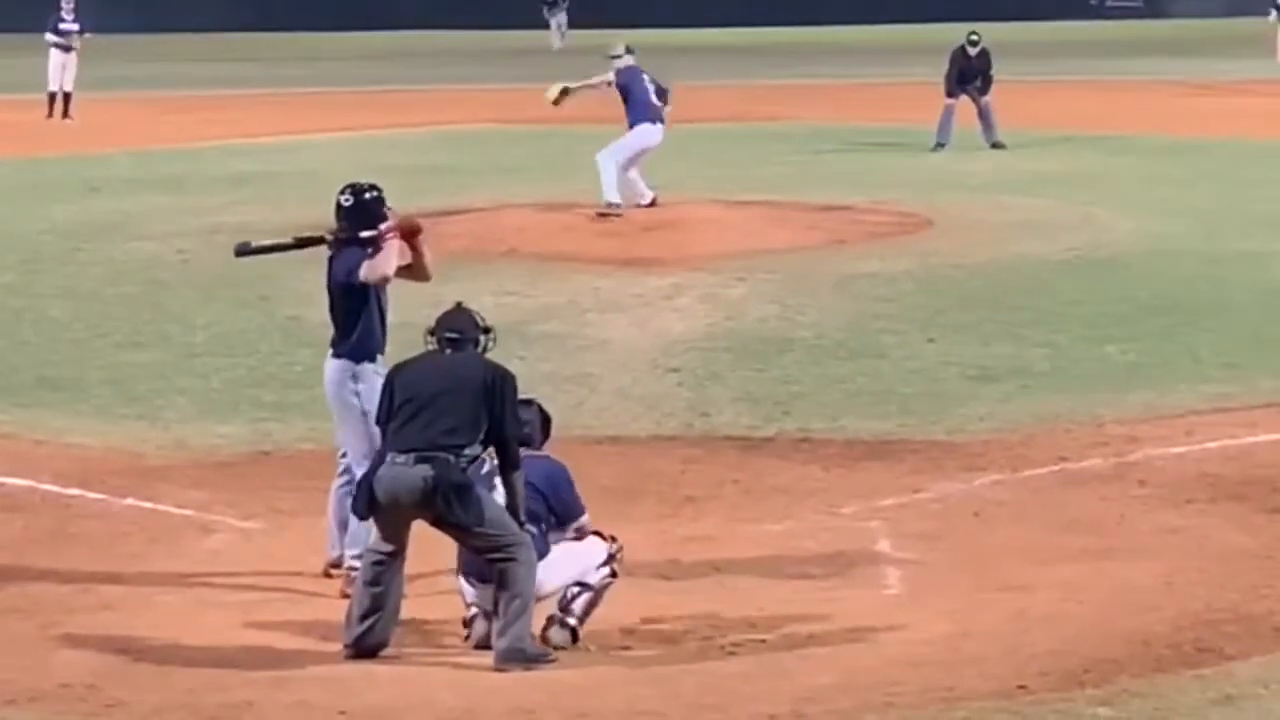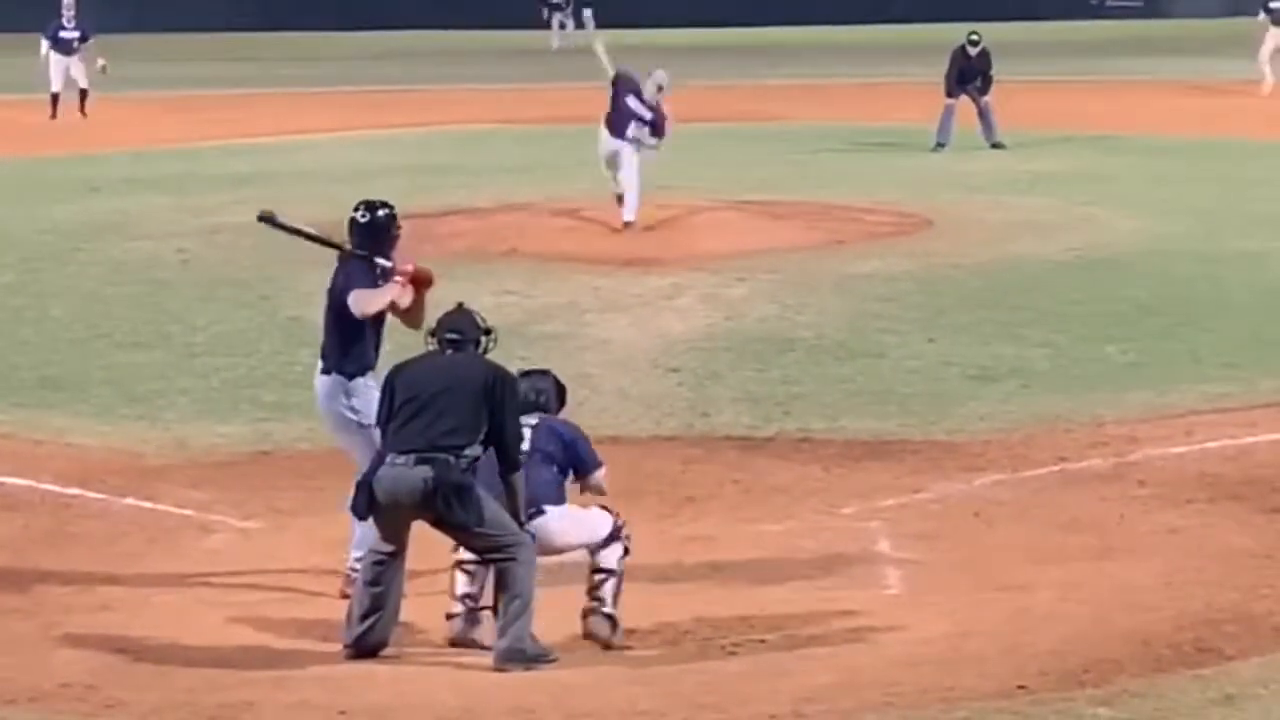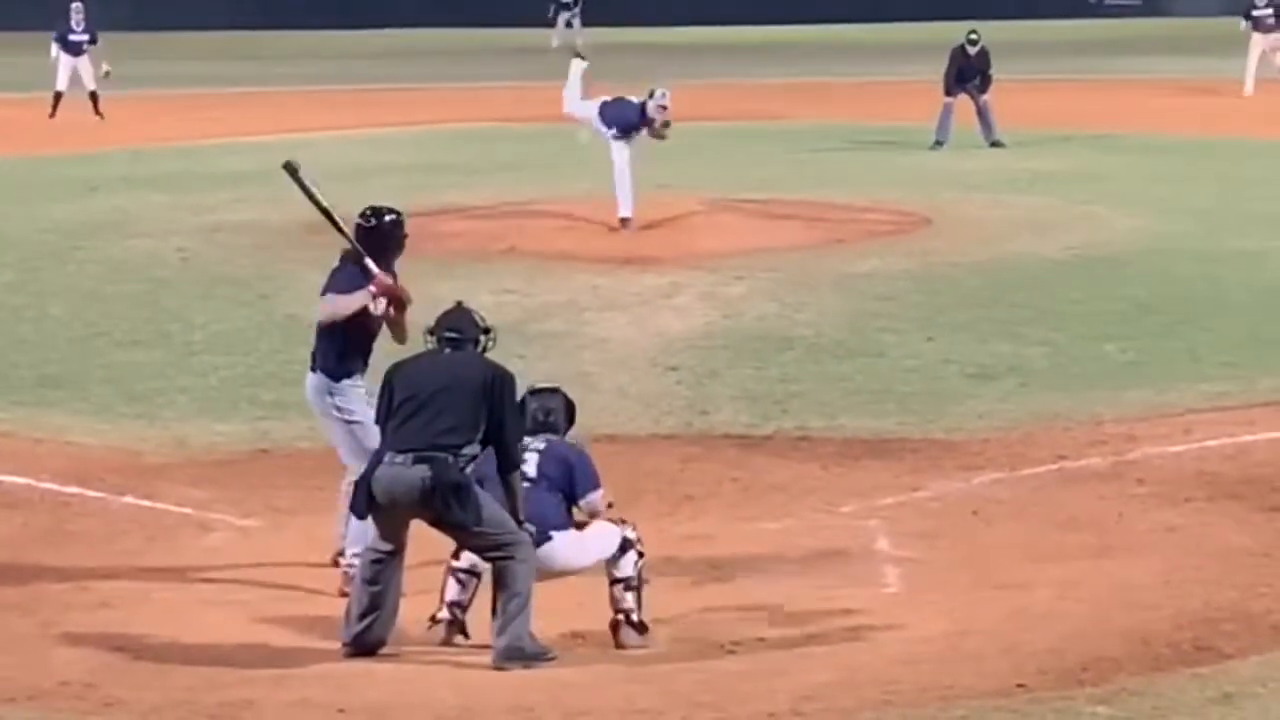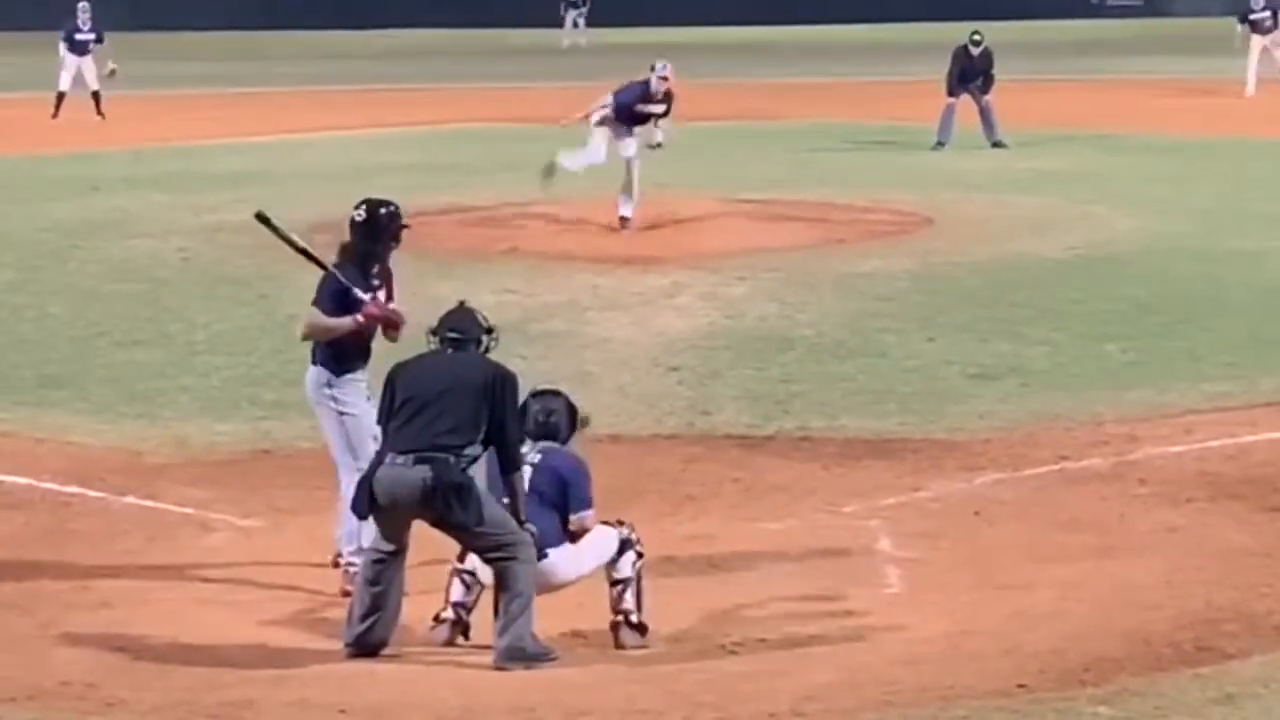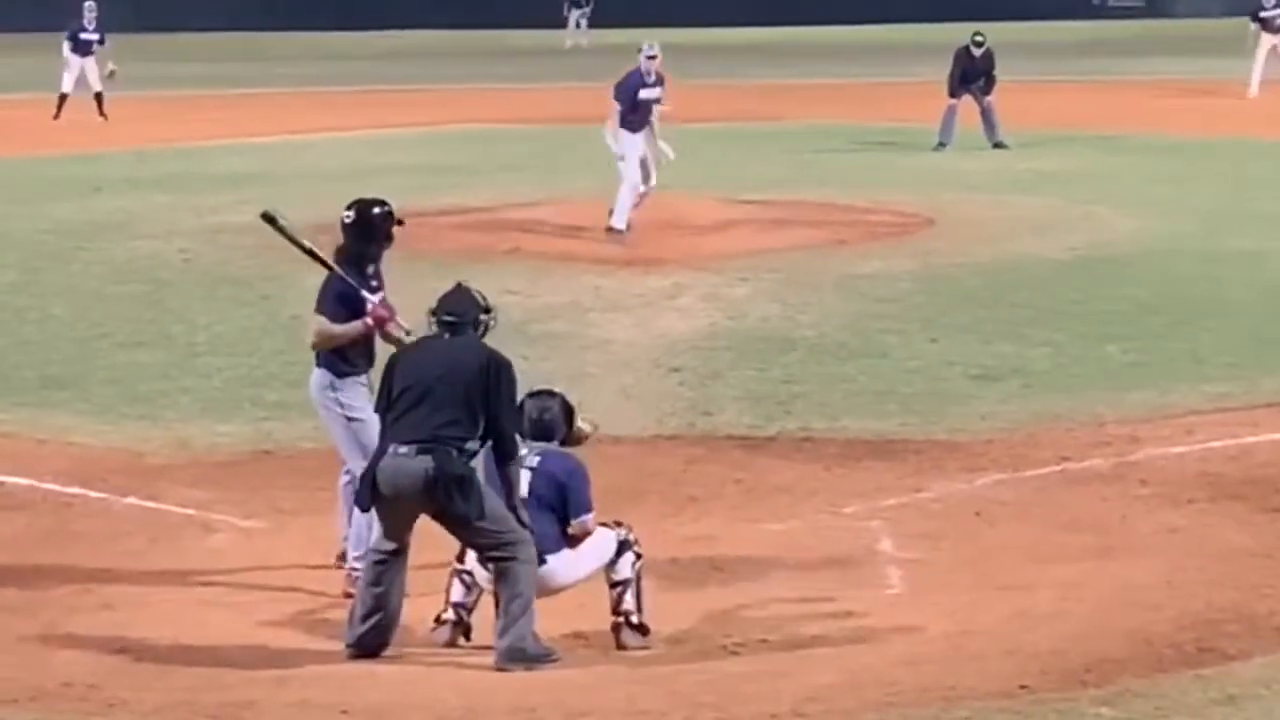
dt=0.3s
person 1, frame 1
left shoulder: (368, 253)
right shoulder: (349, 257)
left elbow: (423, 273)
right elbow: (380, 274)
left wrist: (412, 241)
right wrist: (392, 243)
left hip: (356, 367)
right hip: (355, 371)
left knee: (353, 465)
right knee: (376, 469)
left ankle: (338, 554)
right ankle: (356, 571)
person 1, frame 2
left shoulder: (375, 272)
right shoulder: (354, 273)
left elbow: (415, 321)
right elbow: (363, 308)
left wrist: (418, 290)
right wrist: (396, 285)
left hip: (353, 381)
right hip: (347, 386)
left ankle: (362, 550)
right ankle: (358, 572)
person 1, frame 3
left shoulder: (383, 276)
right shoulder: (350, 274)
left elbow: (400, 337)
right elbow: (326, 314)
left wrist: (398, 309)
right wrist: (372, 294)
left hip: (350, 382)
right hip: (334, 385)
left knee: (364, 464)
left ankle: (346, 547)
right ankle: (355, 571)
person 1, frame 4
left shoulder: (381, 273)
right shoulder: (341, 276)
left elbow: (390, 337)
right elbow: (308, 329)
left wrist: (391, 321)
right wrist: (359, 319)
left hip: (354, 377)
right hip: (333, 380)
left knee: (364, 462)
right knee: (364, 470)
left ankle: (346, 548)
right ankle: (355, 570)
person 1, frame 5
left shoulder: (371, 272)
right shoulder: (342, 280)
right elbow: (318, 337)
left wrist: (393, 335)
right wrist: (368, 323)
left hip: (352, 380)
right hip: (339, 384)
left knee: (358, 464)
left ankle: (351, 547)
right ankle: (359, 572)
person 2, frame 1
left shoulder: (402, 371)
right shoulder: (494, 375)
right elbow: (508, 455)
left wrist: (400, 487)
right wrist: (519, 516)
left hip: (388, 475)
right hip: (440, 477)
left knee: (385, 547)
right knee: (516, 548)
left ankle: (363, 639)
right ankle: (515, 647)
person 2, frame 2
left shoulder: (402, 371)
right shoulder: (495, 376)
right elbow: (509, 456)
left wrist: (400, 482)
right wrist: (519, 517)
left hip: (388, 475)
right hip: (439, 477)
left knee: (386, 547)
right knee: (516, 548)
left ankle: (363, 639)
right ankle: (515, 647)
person 2, frame 3
left shoulder: (401, 370)
right shoulder: (494, 375)
right elbow: (507, 454)
left wrist: (398, 479)
right wrist: (519, 517)
left hip: (386, 474)
right hip: (437, 476)
left knee: (384, 546)
right knee: (515, 546)
left ankle: (361, 637)
right ankle: (514, 646)
person 2, frame 4
left shoulder: (403, 371)
right shoulder: (496, 375)
right elbow: (508, 454)
left wrist: (400, 482)
right wrist: (521, 517)
left hip: (388, 475)
right hip: (439, 477)
left knee: (387, 546)
right knee: (516, 547)
left ankle: (363, 638)
right ankle: (516, 646)
person 2, frame 5
left shoulder: (404, 356)
right shoulder: (491, 362)
left elbow: (384, 423)
right elbow: (504, 440)
right wrist: (512, 500)
left hip: (391, 466)
right hip: (441, 469)
left knee: (388, 546)
right knee: (514, 547)
left ankle: (365, 639)
right ankle: (517, 647)
person 3, frame 1
left shoulder: (476, 468)
right shoulder: (549, 469)
right elbow: (581, 529)
right wrist: (558, 526)
left hip: (479, 584)
right hip: (531, 577)
right knee: (606, 551)
left ankle: (480, 618)
right ankle: (564, 624)
person 3, frame 2
right shoulder: (564, 429)
right elbow: (598, 485)
right wrist: (583, 477)
right hip: (543, 520)
right knee: (611, 530)
left ankle: (463, 617)
right ankle: (600, 616)
person 3, frame 3
right shoulder: (572, 451)
right elbow: (594, 509)
right wrist: (603, 501)
right hip: (550, 550)
right knee: (625, 538)
left ankle: (446, 621)
right ankle: (628, 626)
person 3, frame 4
right shoulder: (570, 462)
right elbow: (585, 525)
right hip: (547, 566)
left knee: (475, 548)
right knee: (622, 538)
left ankle: (449, 622)
right ankle: (628, 627)
person 3, frame 5
right shoulder: (568, 464)
right elbow: (585, 528)
left wrist: (568, 440)
left hip: (492, 574)
right hip: (546, 573)
left knee: (472, 546)
right knee: (621, 539)
left ankle: (451, 623)
right ankle: (629, 628)
person 4, frame 1
left shoulder: (629, 72)
right shoulder: (646, 78)
left elbow: (606, 78)
right elbow: (665, 99)
left wrist: (575, 86)
left hip: (644, 130)
right hip: (656, 130)
left knee: (605, 158)
right knee: (624, 166)
left ankle: (613, 203)
right ankle: (647, 197)
person 4, frame 2
left shoulder: (658, 115)
right shoulder: (629, 86)
left elbow: (656, 144)
right elbow: (609, 70)
left wrist: (640, 137)
right wrist: (600, 50)
left hip: (629, 143)
right hip: (609, 135)
left knee: (629, 176)
right knee: (610, 169)
left ankle: (629, 219)
right ankle: (620, 190)
person 4, frame 3
left shoulder: (658, 113)
right shoulder: (633, 115)
right hip: (600, 112)
left knee: (622, 169)
right knee: (570, 107)
left ankle: (625, 215)
right ankle: (579, 64)
person 4, frame 4
left shoulder: (668, 97)
right shoulder: (636, 89)
left elbow: (660, 118)
right elbow: (607, 102)
left wrist: (658, 134)
right wrist: (581, 117)
left hip: (625, 128)
right hip: (607, 118)
left knee: (631, 170)
right knee: (596, 156)
left ankle: (625, 214)
right ankle: (558, 164)
person 4, frame 5
left shoulder: (659, 79)
right shoulder: (631, 81)
right elbow: (614, 114)
left wrist: (657, 141)
right wrist: (615, 143)
left hip: (639, 134)
right hip: (623, 134)
left knee: (648, 182)
right knee: (632, 180)
left ankle: (619, 212)
right ankle: (616, 226)
